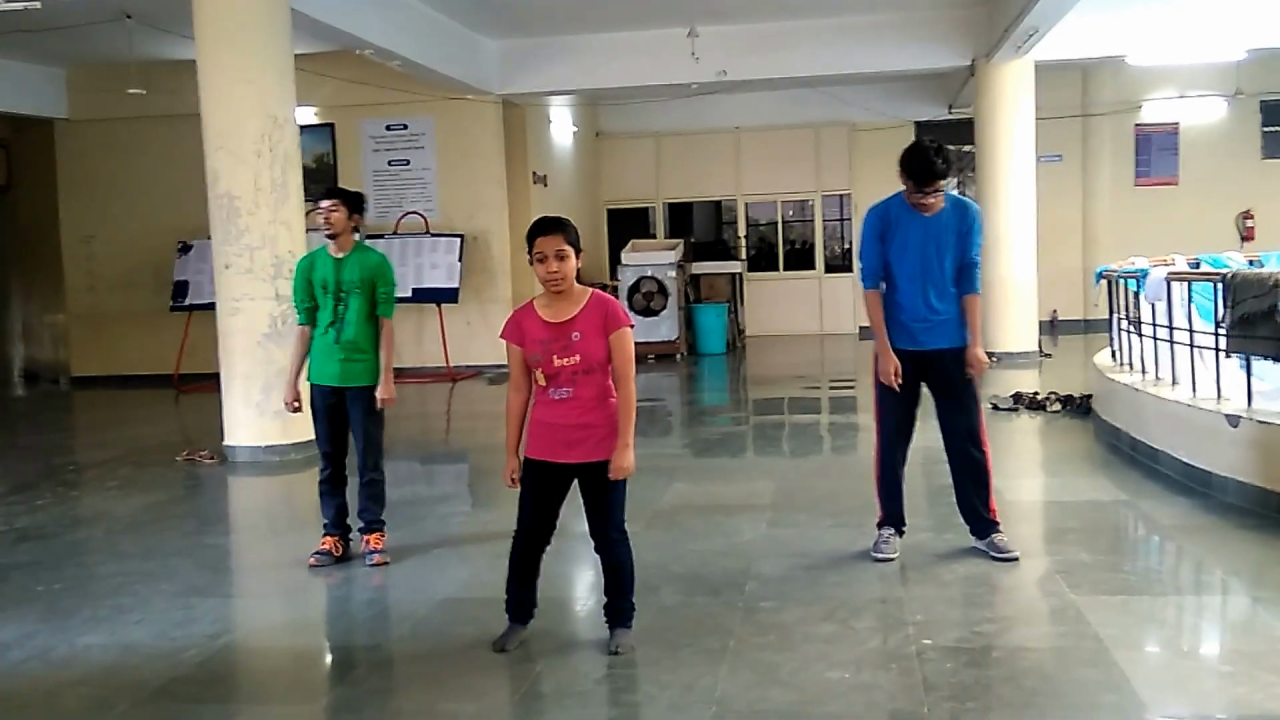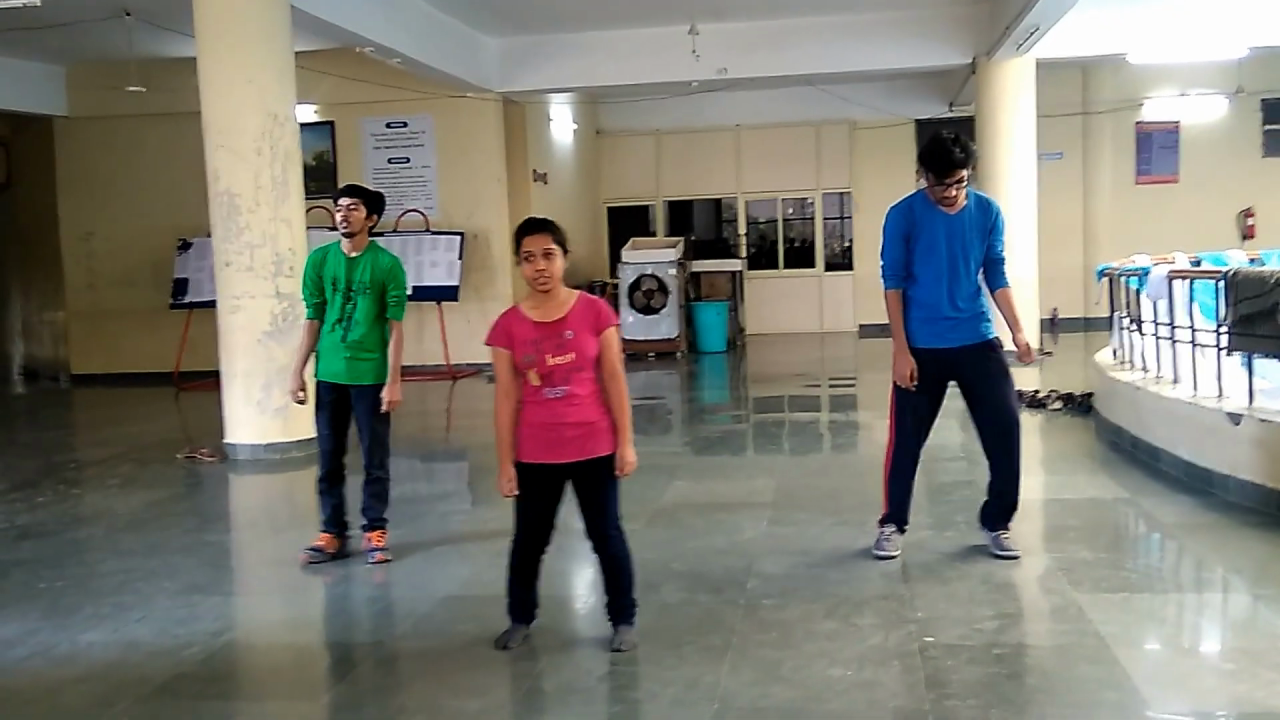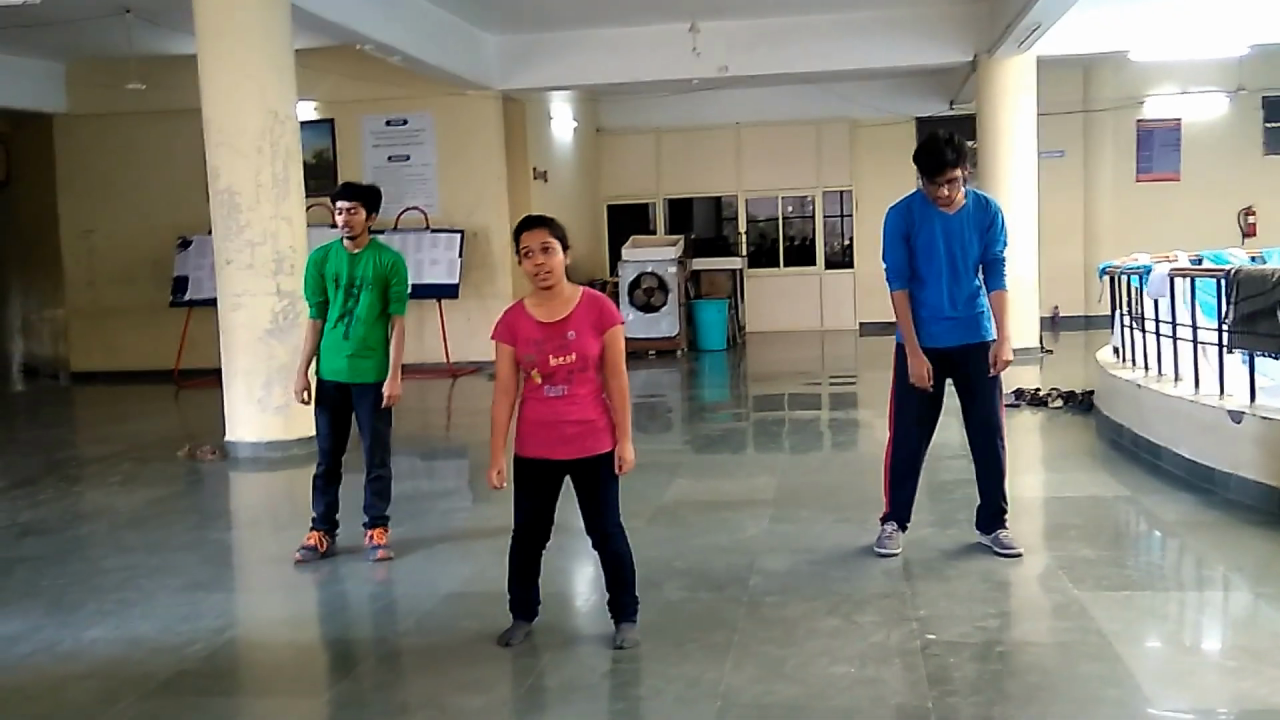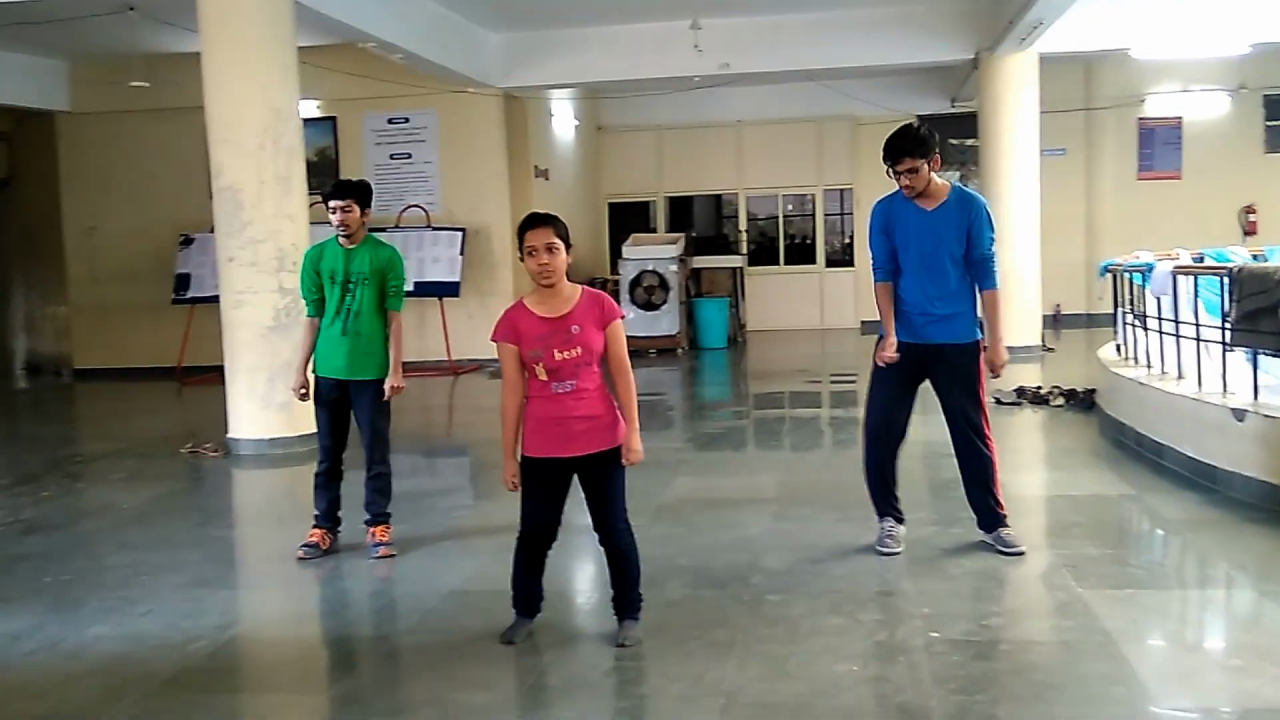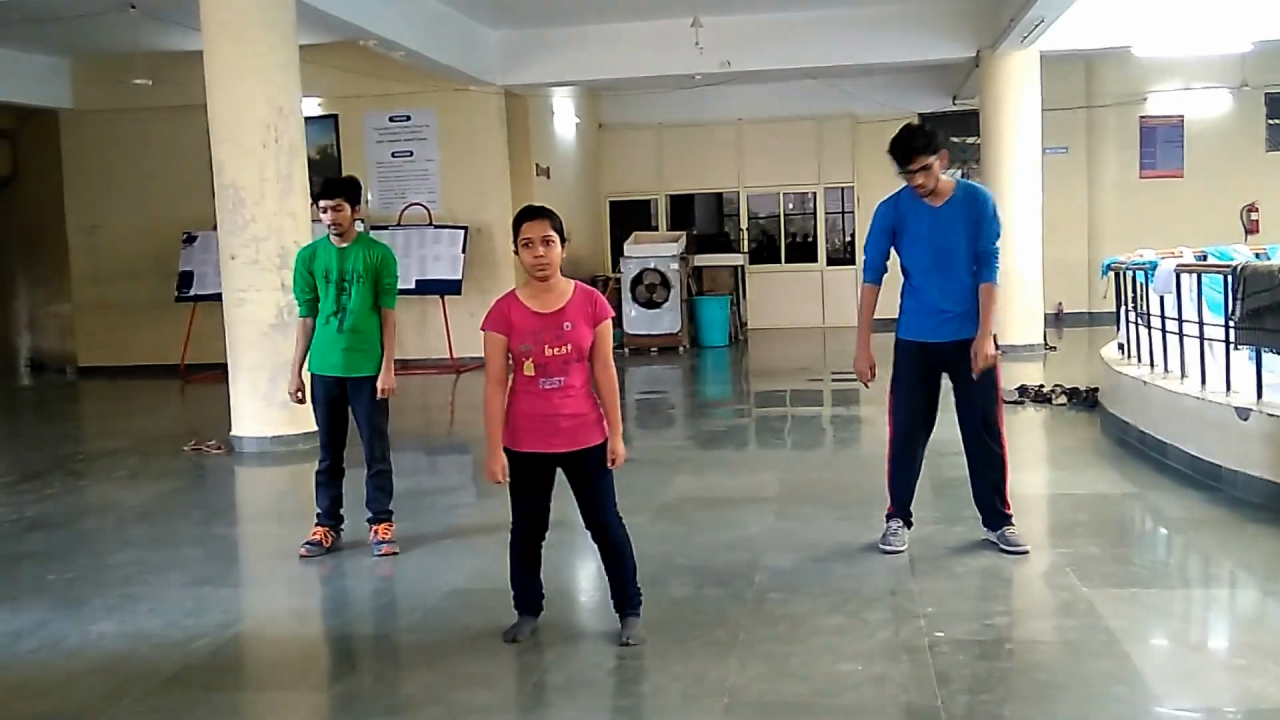
dt=0.3s
person 1, frame 1
left shoulder: (607, 310)
right shoulder: (521, 321)
left elbow: (625, 383)
right elbow: (518, 389)
left wrist: (625, 445)
right wrist: (512, 453)
left hip: (600, 447)
right hip: (544, 451)
left knee: (609, 537)
right knee: (529, 536)
left ankle: (620, 623)
right ankle: (517, 619)
person 1, frame 2
left shoulder: (594, 310)
right shoulder: (508, 325)
left elbow: (614, 380)
right elbow: (506, 397)
left wrist: (625, 441)
right wrist: (505, 462)
left hip: (594, 448)
right hip: (535, 454)
left knee: (606, 535)
right knee: (529, 538)
left ankle: (623, 619)
right ankle: (520, 618)
person 1, frame 3
left shoulder: (598, 307)
right shoulder: (512, 321)
left elbow: (616, 378)
right elbow: (505, 391)
left wrist: (624, 440)
right wrist: (496, 456)
left hip: (594, 445)
right hip: (535, 450)
left knee: (607, 532)
right knee: (528, 534)
left ankle: (625, 617)
right ankle: (522, 615)
person 1, frame 4
left shoulder: (599, 305)
right shoulder: (514, 320)
left elbow: (621, 370)
right elbow: (512, 391)
left wrist: (633, 431)
right wrist: (509, 455)
left hip: (601, 442)
right hip: (541, 448)
left knee: (614, 530)
right knee: (535, 532)
left ankle: (629, 614)
right ankle: (525, 612)
person 1, frame 5
left shoulder: (590, 302)
right shoulder: (504, 311)
left elbow: (604, 370)
right elbow: (496, 383)
left wrist: (616, 433)
right wrist: (494, 448)
left hip: (585, 437)
right hip: (525, 443)
left knee: (606, 525)
right knee: (526, 529)
left ankle: (629, 611)
right ankle: (527, 611)
person 2, frame 1
left shoulder: (966, 214)
right shoulder: (880, 217)
left elbow: (970, 281)
right elbow: (871, 285)
left wrist: (974, 343)
right wrist: (884, 349)
left hip: (951, 345)
right hip: (898, 346)
left knee: (968, 438)
right knee: (891, 439)
left ankle: (985, 527)
right ankle: (890, 525)
person 2, frame 2
left shoulder: (988, 212)
right shoulder: (903, 215)
left elbow: (996, 276)
right elbow: (893, 284)
left wrist: (1017, 333)
right wrist: (901, 350)
left hip: (978, 340)
right hip: (921, 345)
left knee: (1004, 429)
right knee: (906, 437)
left ankle: (996, 523)
right ankle: (892, 524)
person 2, frame 3
left shoulder: (987, 211)
right shoulder: (901, 216)
left elbow: (995, 277)
right elbow: (898, 284)
left wrist: (1003, 338)
right wrist: (914, 351)
left hip: (976, 340)
right hip: (921, 343)
left knee: (990, 435)
right knee: (907, 437)
left ankle: (992, 523)
right ankle: (894, 521)
person 2, frame 4
left shoulder: (970, 207)
right shoulder: (885, 211)
left elbow: (985, 275)
right elbow: (883, 275)
left wrist: (994, 340)
right wrist: (888, 333)
left hip: (959, 340)
right hip: (904, 339)
left knee: (971, 432)
right knee: (879, 430)
left ankle: (992, 522)
right ankle: (890, 518)
person 2, frame 5
left shoulder: (977, 201)
right shoulder: (891, 211)
left elbow: (988, 269)
right elbow: (873, 275)
left wrist: (985, 335)
right wrist: (863, 344)
left hip: (969, 335)
right hip: (915, 339)
left knee: (985, 430)
right knee: (906, 432)
left ankle: (997, 520)
right ankle: (898, 518)
person 3, frame 1
left shoulder: (375, 263)
right shoulder: (308, 266)
left elbow: (385, 325)
right elbow: (305, 327)
left wrist: (386, 378)
right wrist: (292, 381)
left hip: (364, 377)
right hip: (324, 378)
left knee: (369, 460)
right knee: (330, 462)
left ankle: (373, 533)
right ankle: (335, 535)
person 3, frame 2
left shoulder: (387, 265)
right shoulder: (319, 260)
left elbow: (395, 327)
right elbow: (313, 320)
left wrist: (393, 381)
right wrist: (298, 371)
left hip: (371, 376)
right hip: (329, 375)
left knee: (375, 459)
right knee: (329, 459)
left ankle: (375, 531)
right ankle: (332, 533)
person 3, frame 3
left shoulder: (389, 261)
right shoulder: (320, 259)
left elbow: (397, 323)
right elbow: (316, 320)
left wrist: (394, 376)
right wrist: (302, 371)
left hip: (372, 374)
right hip: (331, 373)
left knee: (377, 456)
right knee: (328, 457)
left ankle: (376, 529)
right ankle: (322, 531)
person 3, frame 4
left shoulder: (385, 257)
right shoulder: (316, 257)
left elbow: (393, 317)
right elbow: (313, 317)
left wrist: (395, 369)
right wrist: (301, 369)
left hip: (371, 371)
right hip: (328, 371)
left knee: (376, 453)
right knee: (329, 455)
left ankle: (378, 526)
right ankle: (325, 528)
person 3, frame 5
left shoulder: (379, 254)
right shoulder: (308, 257)
left elbow: (387, 315)
right elbow: (306, 318)
left wrist: (387, 368)
right wrist: (296, 371)
left hip: (367, 368)
right hip: (324, 369)
left knee: (376, 451)
right knee: (329, 453)
left ankle: (381, 524)
right ankle: (327, 526)
